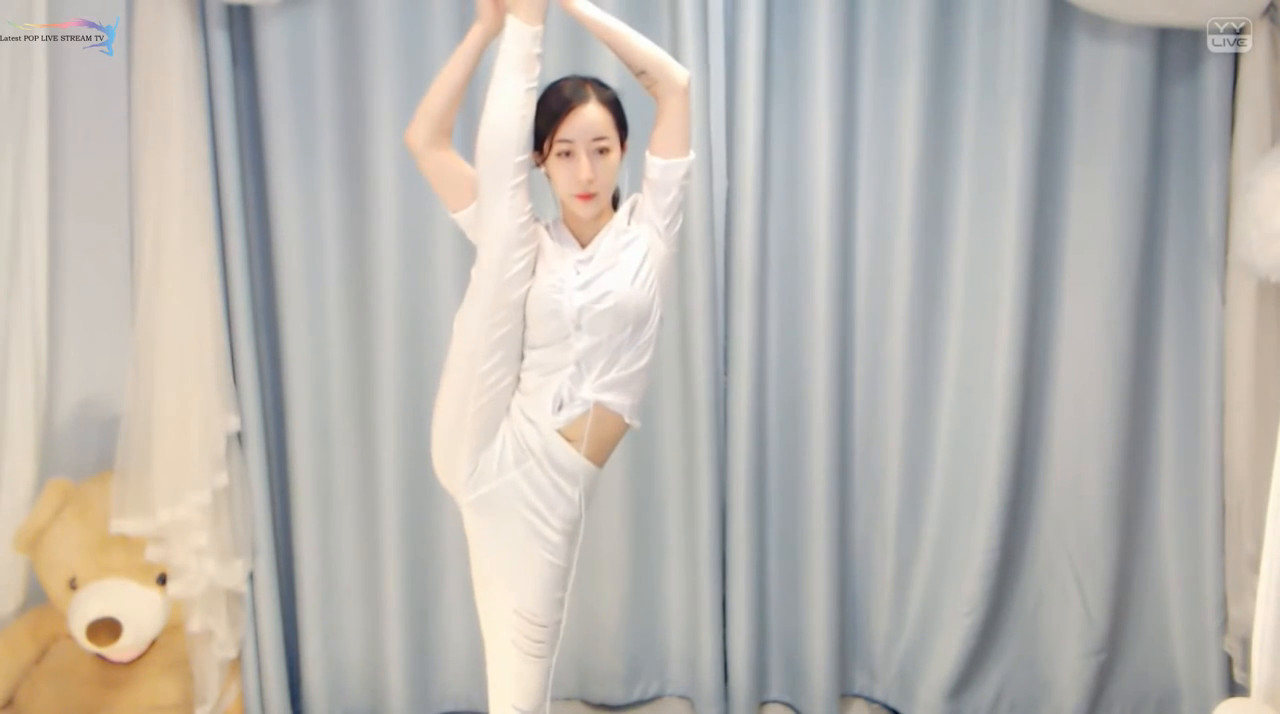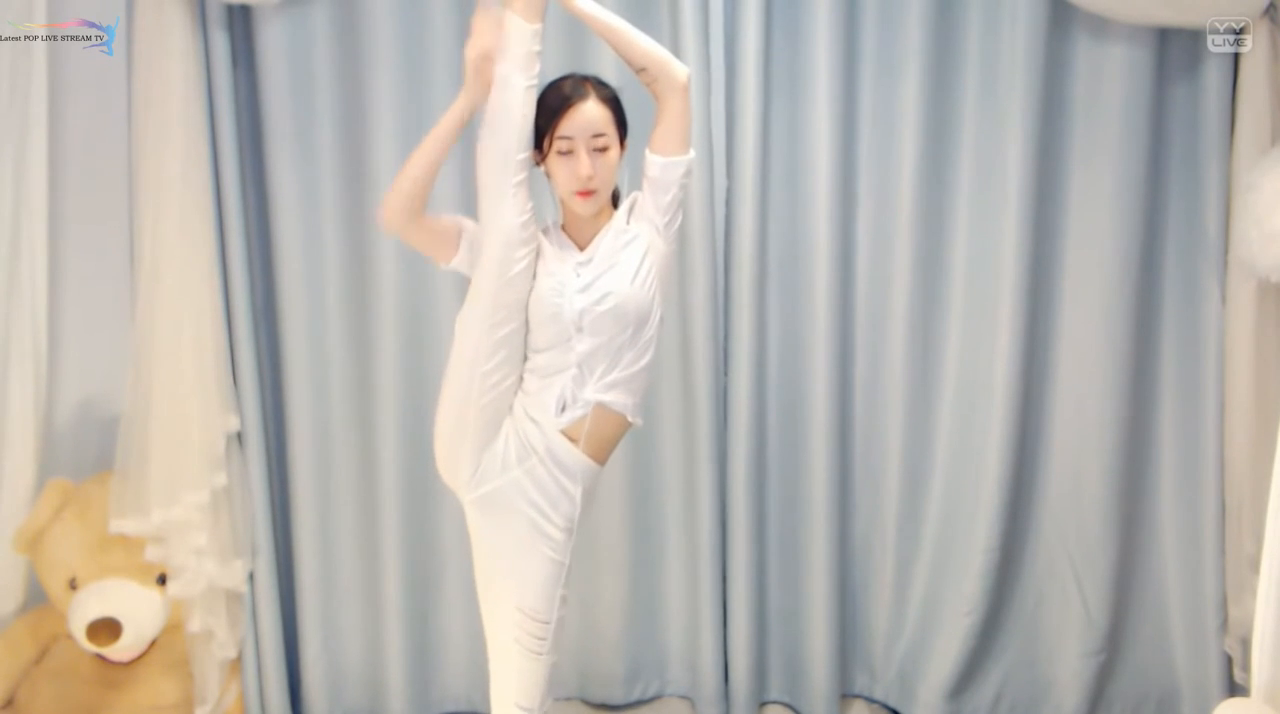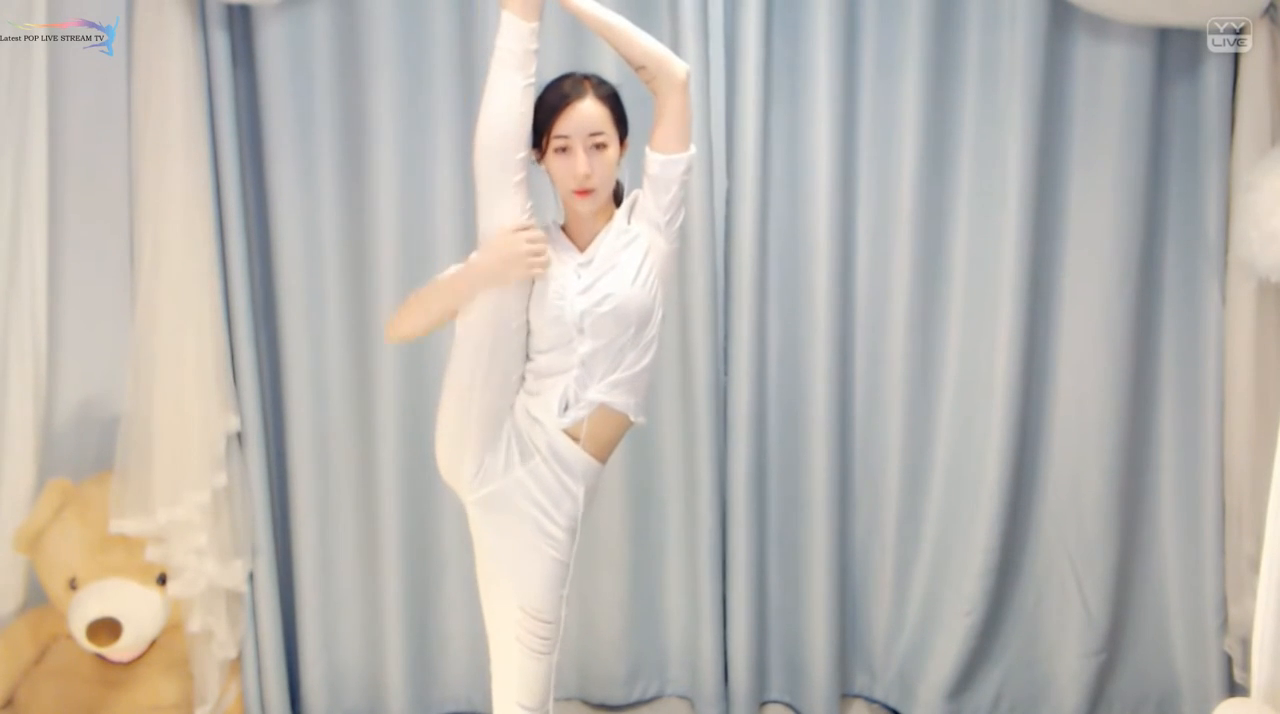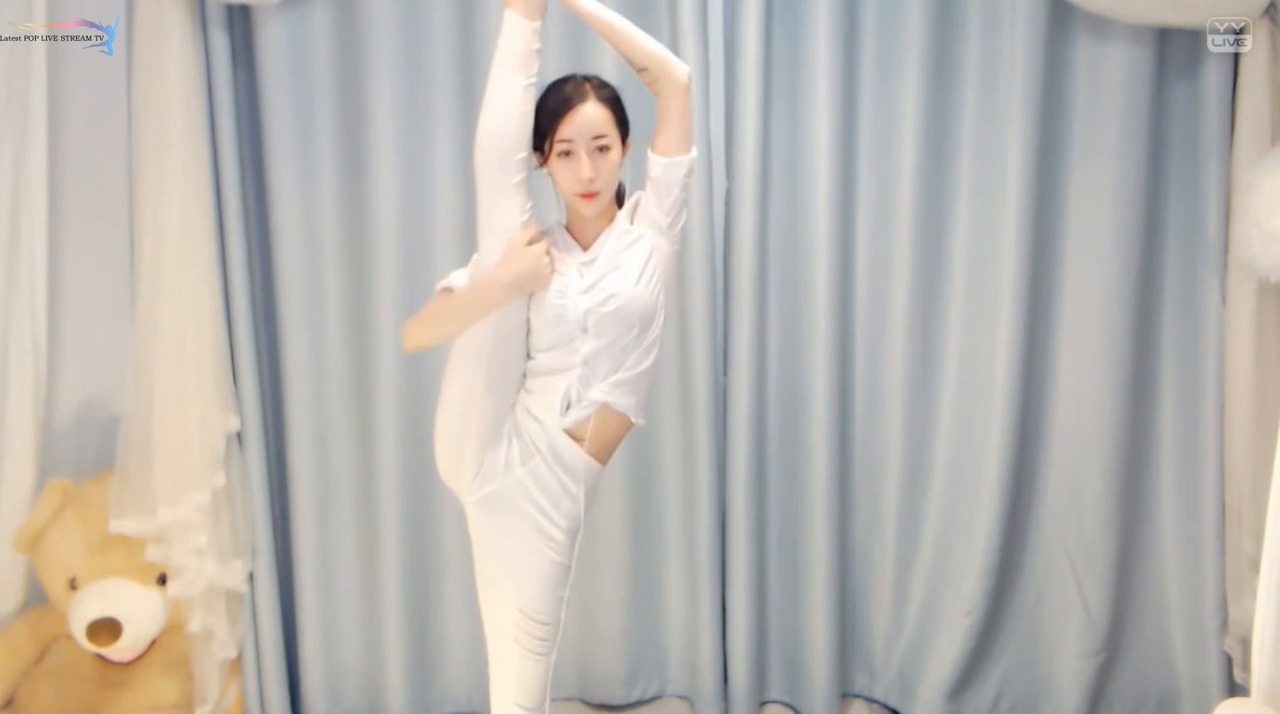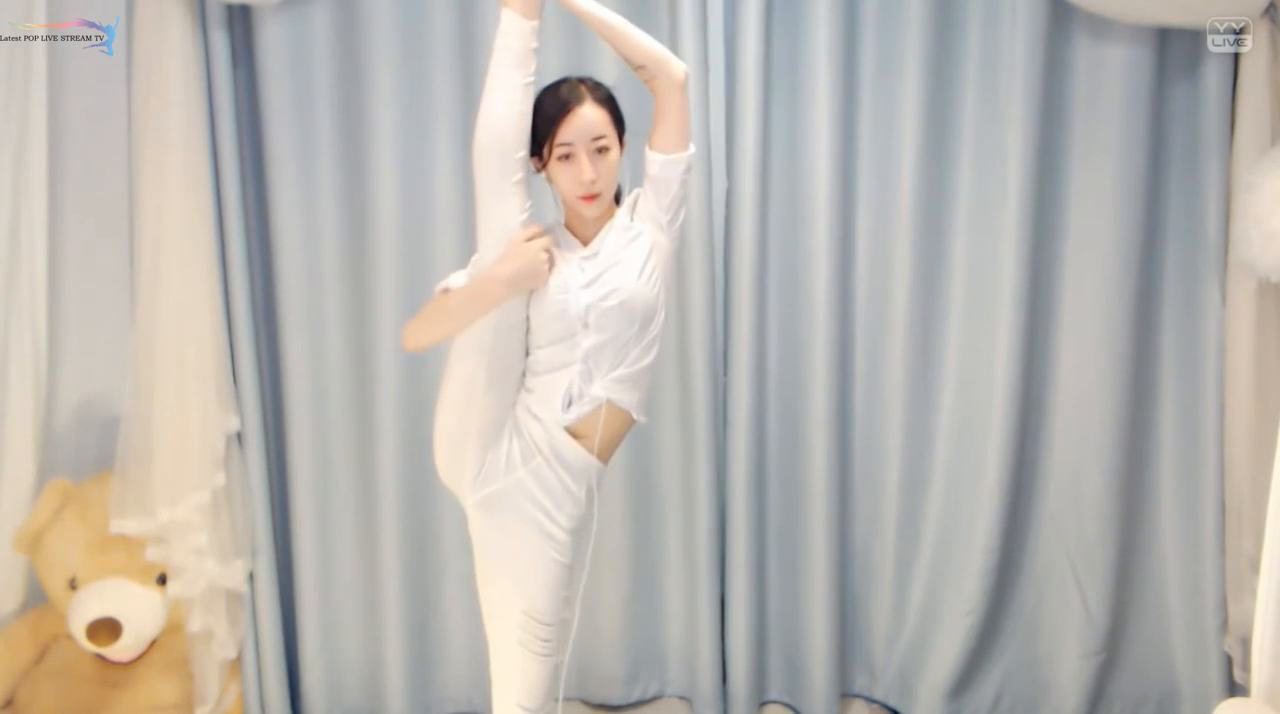
dt=0.4s
person 1, frame 1
left shoulder: (649, 227)
right shoulder: (526, 245)
left elbow: (673, 83)
right elbow: (425, 141)
left hip: (548, 483)
right hip: (485, 449)
person 1, frame 2
left shoulder: (647, 226)
right shoulder: (524, 251)
left elbow: (673, 80)
right elbow: (398, 216)
right wrist: (469, 99)
left hip: (549, 481)
right hip: (490, 447)
person 1, frame 3
left shoulder: (649, 225)
right shoulder: (525, 250)
left elbow: (673, 78)
right elbow: (401, 327)
right wrist: (480, 273)
left hip: (552, 481)
right hip: (489, 449)
person 1, frame 4
left shoulder: (652, 226)
right shoulder: (528, 249)
left elbow: (673, 79)
right elbow: (413, 335)
right wrist: (503, 285)
left hip: (549, 481)
right hip: (490, 450)
person 1, frame 5
left shoulder: (650, 224)
right shoulder: (530, 249)
left elbow: (670, 75)
right elbow: (414, 335)
right wrist: (502, 282)
left hip: (552, 481)
right hip: (491, 452)
